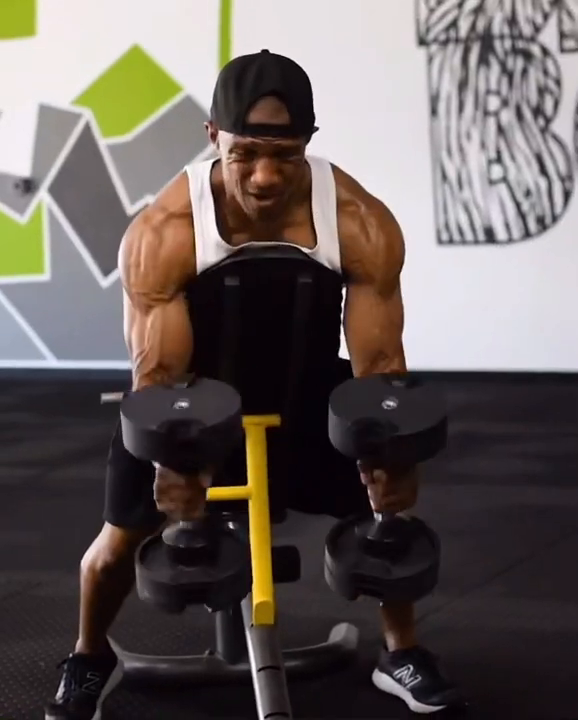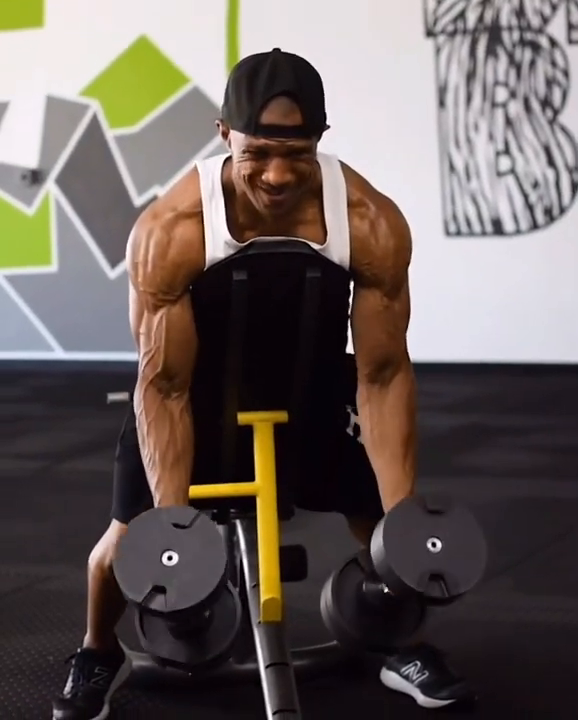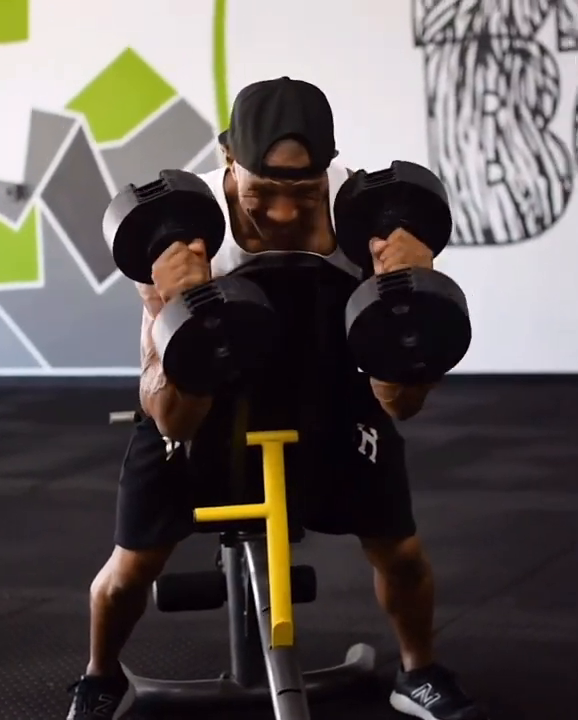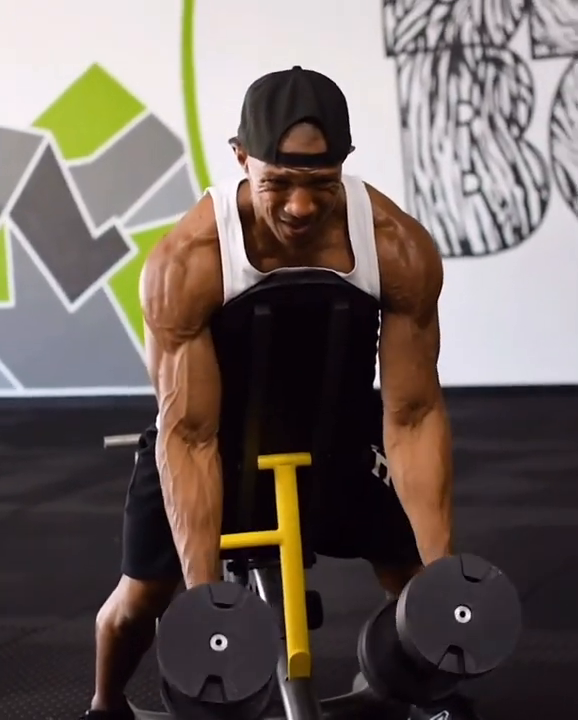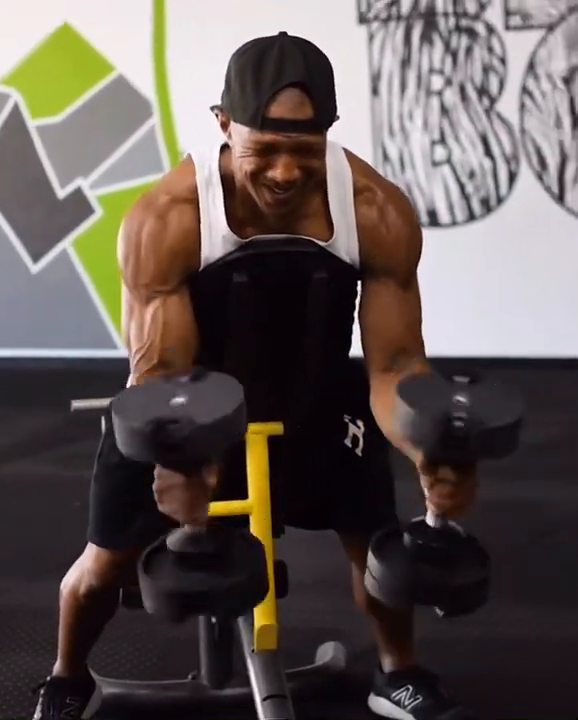
dt=1s
person 1, frame 1
left shoulder: (362, 223)
right shoulder: (160, 232)
left elbow: (378, 361)
right elbow: (156, 378)
right wrist: (168, 460)
left knee: (380, 523)
right knee: (121, 541)
left ankle: (401, 656)
right ankle: (91, 660)
person 1, frame 2
left shoulder: (372, 224)
right shoulder: (168, 231)
left elbow: (382, 375)
right elbow: (164, 385)
left wrist: (404, 511)
right hip: (202, 379)
left knee: (385, 526)
right knee: (132, 535)
left ankle: (407, 651)
right ankle: (99, 656)
person 1, frame 3
right shoulder: (178, 234)
left elbow: (401, 402)
right elbow: (174, 420)
left hip: (325, 391)
right hip: (206, 398)
left knee: (400, 550)
right knee: (131, 564)
person 1, frame 4
left shoulder: (400, 248)
right shoulder: (183, 263)
left elbow: (412, 413)
right elbow: (189, 434)
left wrist: (443, 564)
right wrist: (204, 593)
right hip: (215, 426)
left knee: (411, 572)
right knee: (141, 596)
person 1, frame 5
left shoulder: (379, 213)
right shoulder: (165, 219)
left elbow: (395, 364)
right elbow: (158, 371)
left wrist: (430, 456)
left knee: (382, 536)
right knee: (107, 560)
